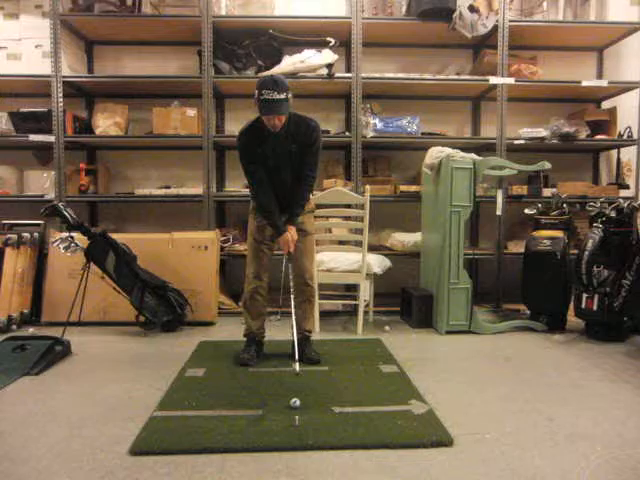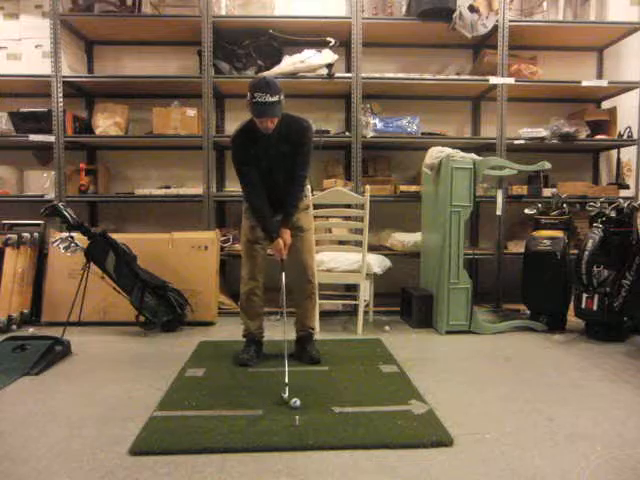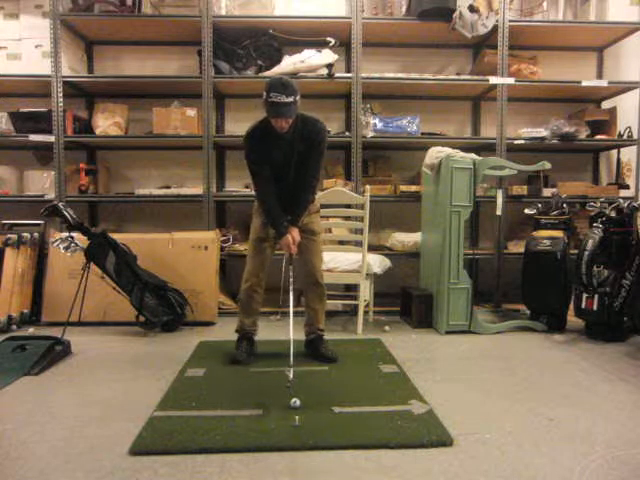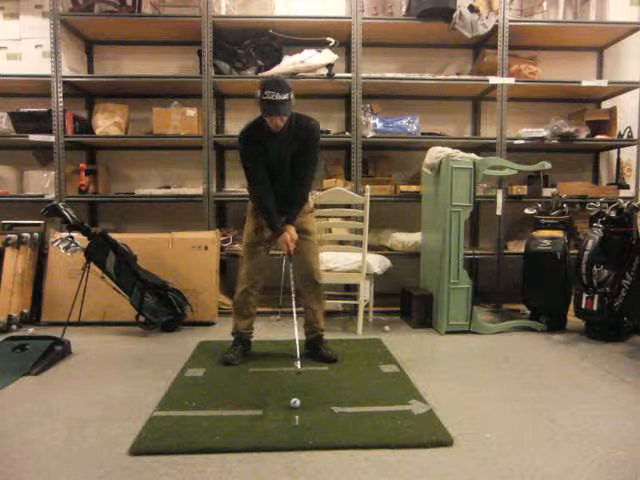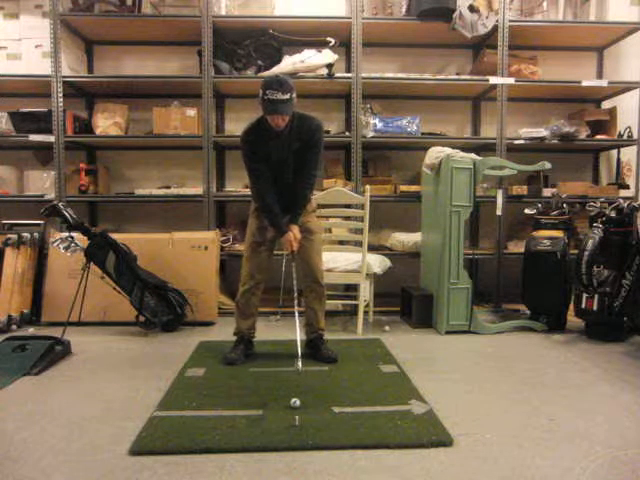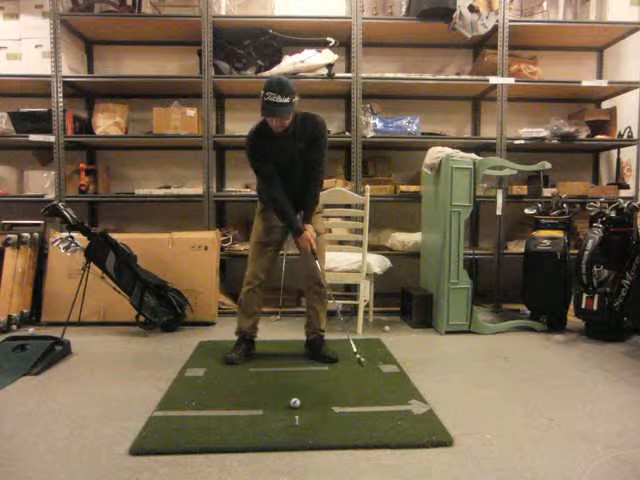
dt=0.5s
person 1, frame 1
left shoulder: (308, 129)
right shoulder: (248, 136)
left elbow: (307, 179)
right elbow: (258, 186)
left wrist: (292, 222)
right wrist: (278, 228)
left hip: (299, 209)
right hip: (263, 210)
left knee: (304, 276)
right knee: (256, 276)
left ankle: (302, 339)
right ankle: (254, 339)
person 1, frame 2
left shoulder: (300, 129)
right shoulder: (241, 139)
left elbow: (298, 179)
right elbow: (252, 190)
left wrist: (286, 225)
right wrist: (272, 233)
left hip: (295, 207)
right hip: (257, 210)
left knee: (305, 272)
right knee: (251, 276)
left ankle: (304, 338)
right ankle: (253, 339)
person 1, frame 3
left shoulder: (315, 130)
right shoulder: (255, 136)
left elbow: (309, 180)
right elbow: (263, 187)
left wrist: (295, 224)
right wrist: (281, 229)
left hip: (305, 209)
right hip: (268, 209)
left knee: (314, 274)
right knee: (254, 272)
left ankle: (315, 338)
right ankle: (246, 336)
person 1, frame 4
left shoulder: (309, 128)
right shoulder: (249, 135)
left elbow: (305, 179)
right elbow: (258, 186)
left wrist: (291, 222)
right wrist: (277, 228)
left hip: (299, 207)
right hip: (262, 209)
left knee: (310, 273)
right knee: (249, 274)
left ankle: (315, 338)
right ankle: (241, 338)
person 1, frame 5
left shoulder: (311, 128)
right shoulder: (252, 135)
left elbow: (307, 178)
right elbow: (261, 186)
left wrist: (294, 222)
right wrist: (280, 227)
left hip: (302, 208)
right hip: (265, 210)
left knee: (314, 274)
right knee: (251, 275)
left ankle: (315, 338)
right ankle: (244, 338)
person 1, frame 6
left shoulder: (315, 126)
right shoulder: (256, 138)
left elbow: (315, 176)
right elbow: (272, 187)
left wrist: (307, 221)
right wrist: (296, 229)
left hip: (307, 208)
right hip: (271, 210)
left knee: (315, 275)
right knee: (255, 275)
left ankle: (315, 339)
right ankle: (245, 338)
